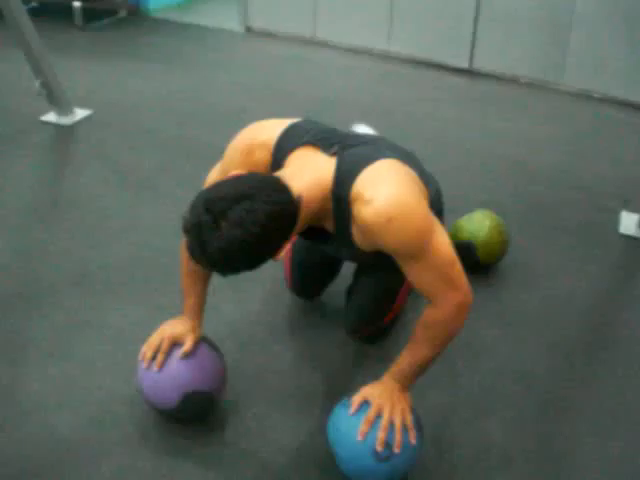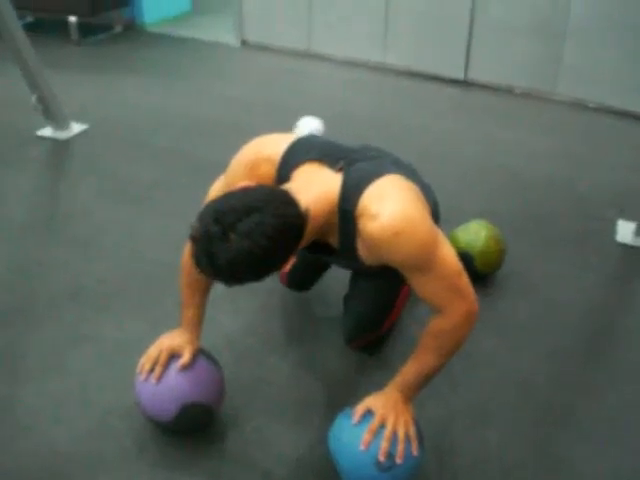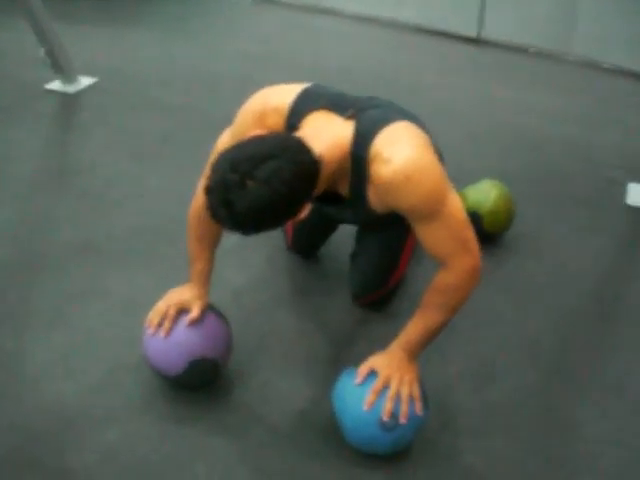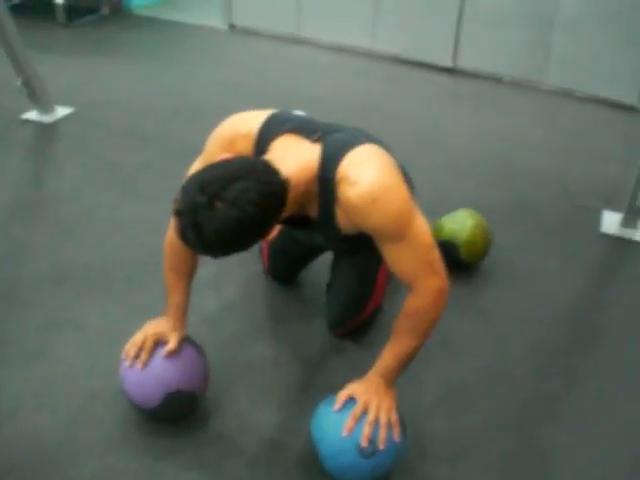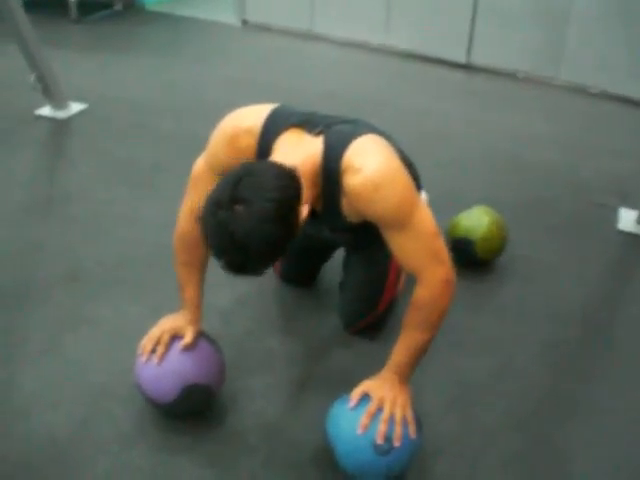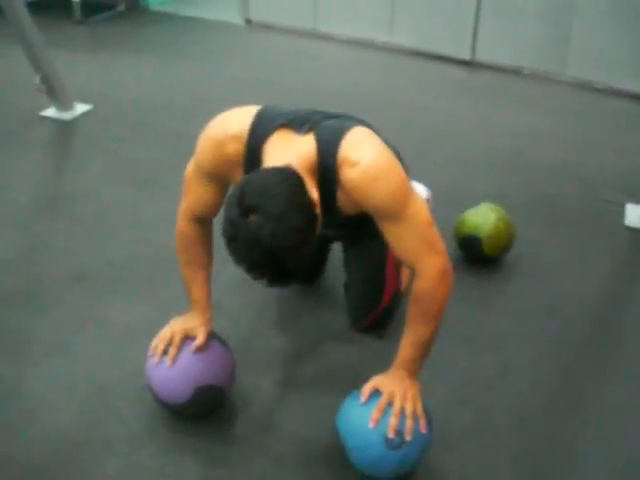
dt=0.3s
person 1, frame 1
left shoulder: (384, 208)
right shoulder: (255, 148)
left elbow: (453, 298)
right elbow: (202, 229)
left wrist: (395, 383)
right wrist: (190, 317)
left hip: (408, 225)
right hip: (329, 216)
left knee: (364, 328)
right knee: (302, 288)
person 1, frame 2
left shoulder: (389, 223)
right shoulder: (258, 162)
left elbow: (460, 307)
right elbow: (205, 236)
left wrist: (399, 394)
right wrist: (188, 329)
left hip: (391, 243)
left knee: (360, 337)
right knee: (295, 281)
person 1, frame 3
left shoulder: (400, 169)
right shoulder: (266, 112)
left elbow: (464, 262)
right elbow: (211, 190)
left wrist: (403, 353)
right wrist: (197, 285)
left hip: (393, 196)
right hip: (329, 184)
left knee: (368, 294)
right knee: (299, 246)
person 1, frame 4
left shoulder: (367, 189)
right shoulder: (236, 138)
left elbow: (431, 285)
right elbow: (185, 218)
left wrist: (380, 380)
right wrist: (174, 317)
left hip: (367, 227)
left knee: (344, 322)
right knee: (277, 271)
person 1, frame 5
left shoulder: (370, 178)
right shoulder: (237, 136)
left elbow: (438, 277)
right elbow: (193, 216)
left wrist: (395, 377)
right wrist: (189, 311)
left hip: (377, 216)
right hip: (317, 199)
left knee: (359, 319)
right knee: (292, 276)
left ankle: (412, 211)
person 1, frame 6
left shoulder: (365, 170)
right shoulder: (223, 140)
left elbow: (434, 268)
right elbow: (193, 219)
left wrist: (404, 372)
right wrist: (199, 311)
left hip: (370, 213)
right hip: (313, 189)
left knee: (368, 318)
right knee: (301, 275)
left ankle: (413, 203)
